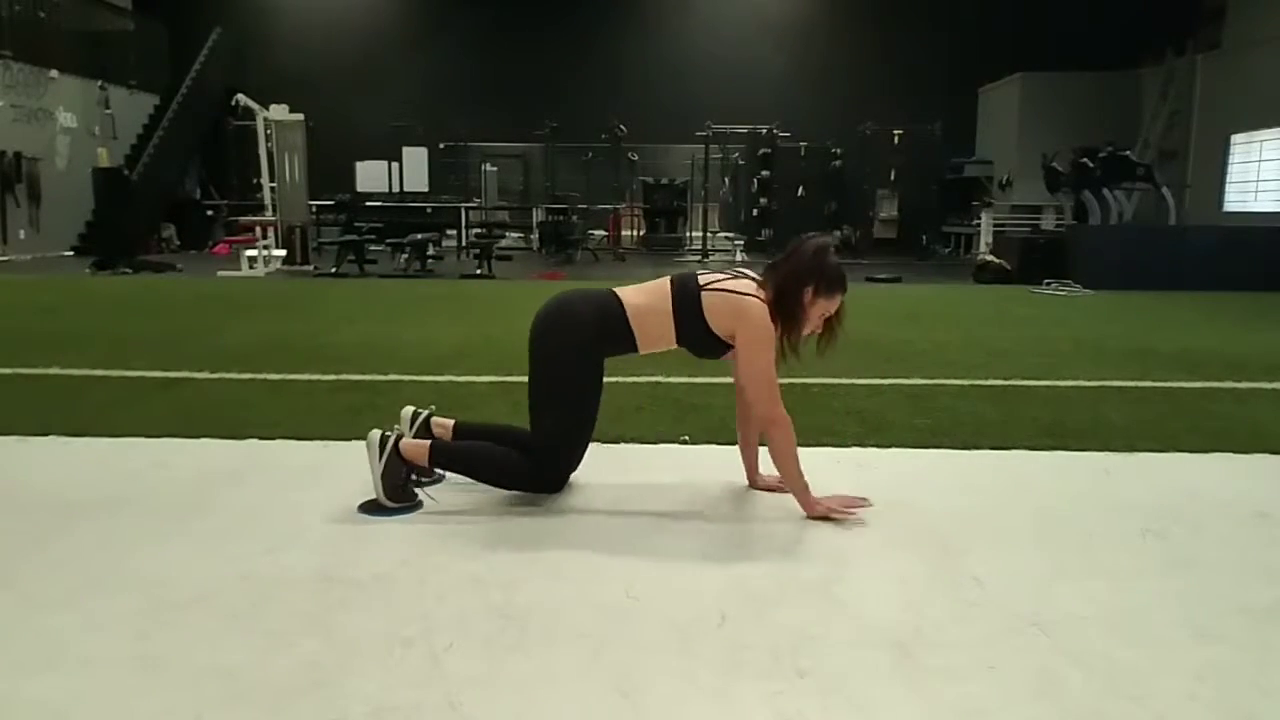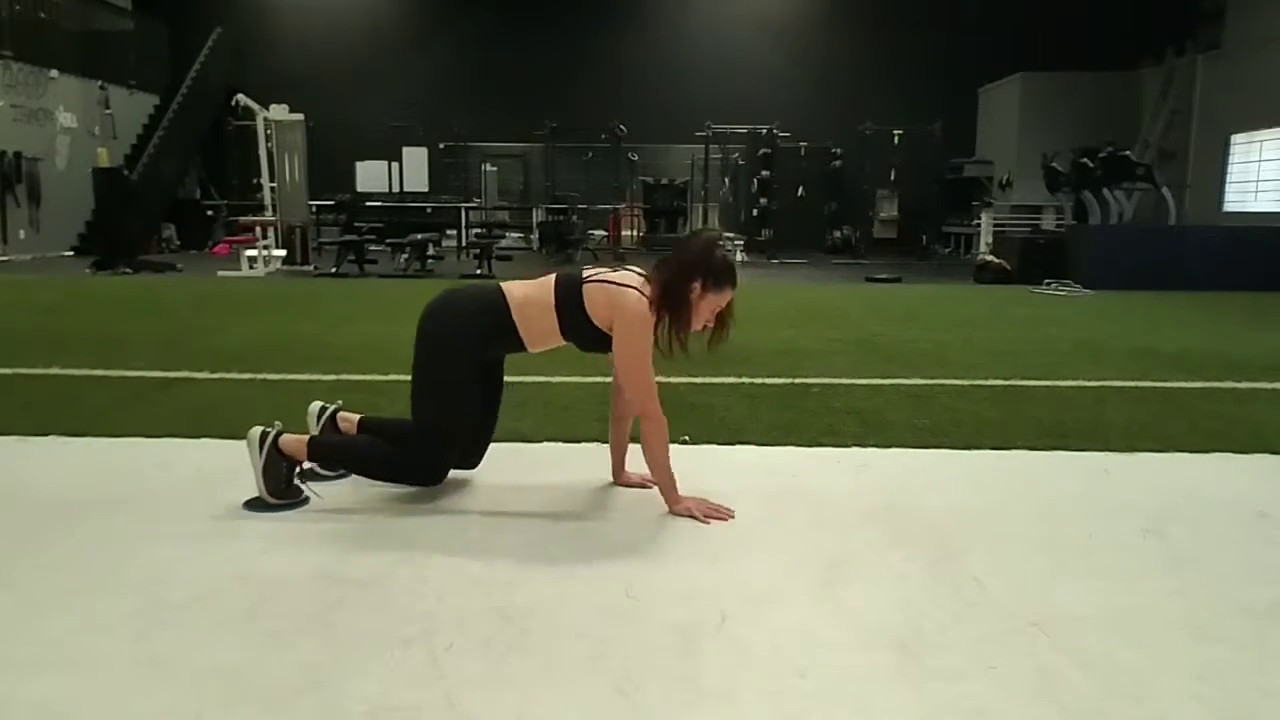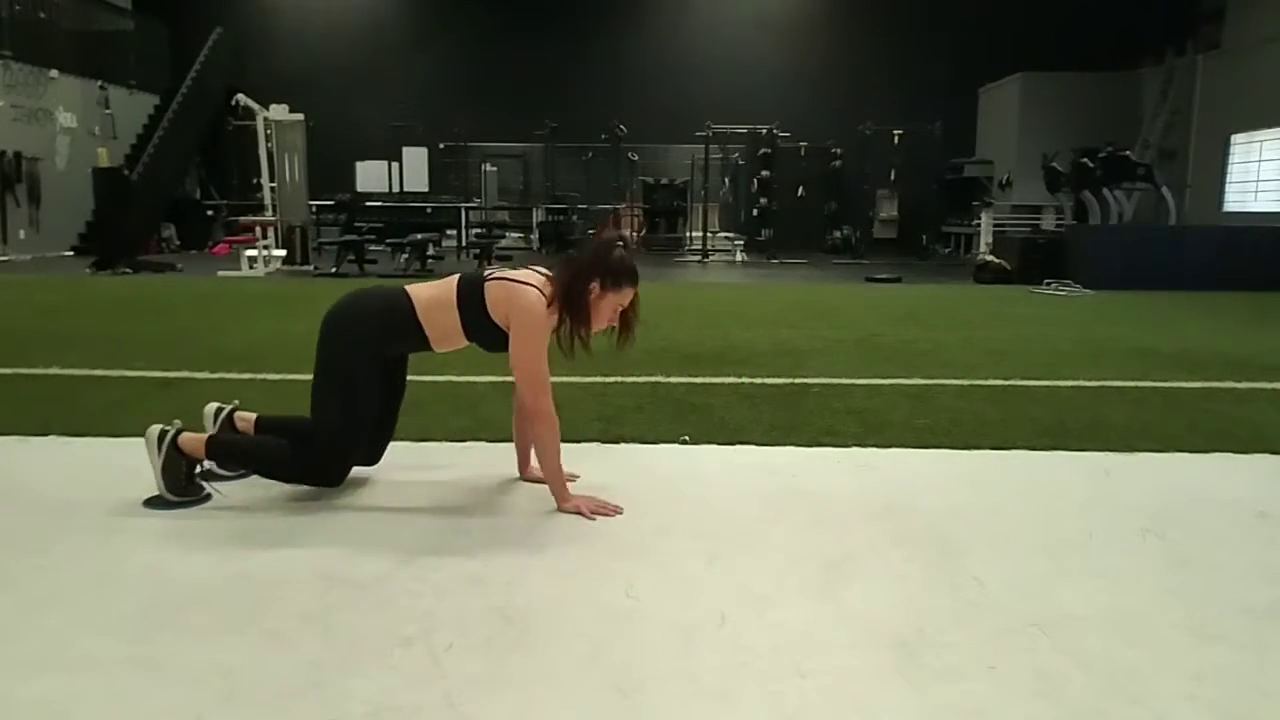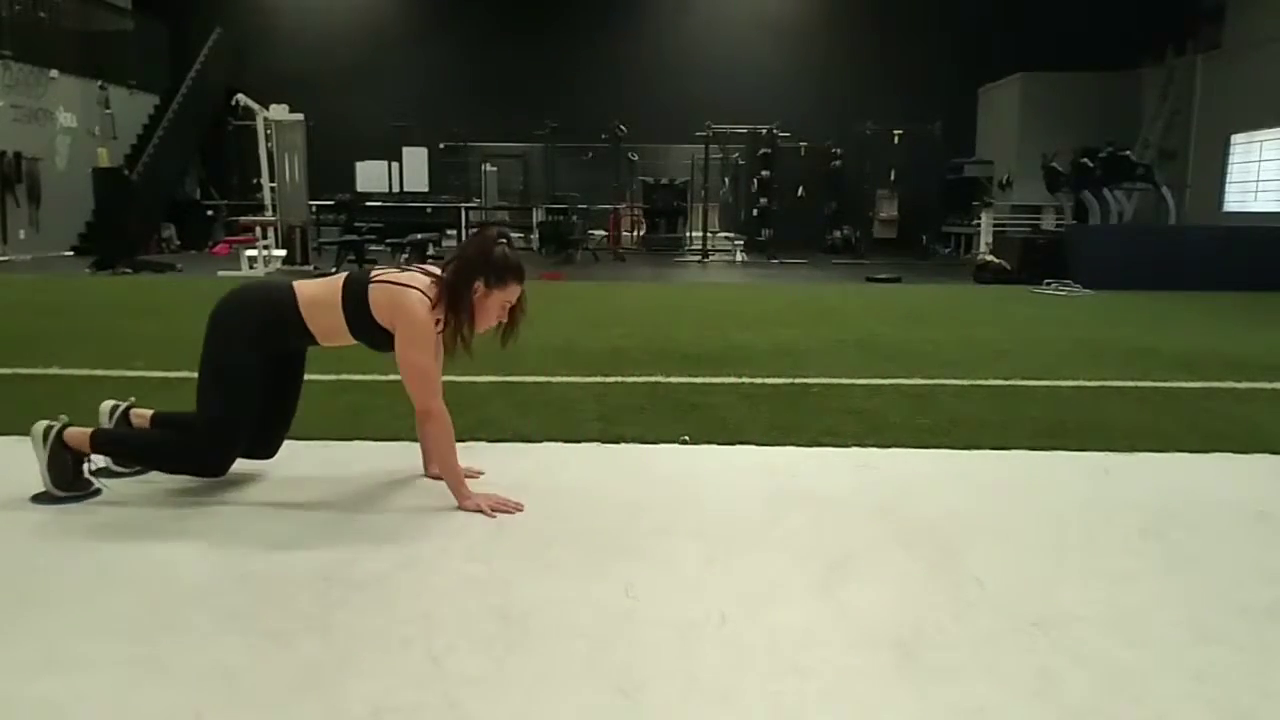
dt=0.5s
person 1, frame 1
left shoulder: (750, 292)
right shoulder: (752, 313)
left elbow: (749, 398)
right elbow: (772, 415)
left wrist: (754, 474)
right wrist: (808, 501)
left hip: (580, 322)
right hip: (572, 332)
left knee: (555, 451)
right knee: (547, 474)
left ankle: (430, 426)
right ankle: (403, 449)
person 1, frame 2
left shoulder: (644, 295)
right shoulder: (634, 305)
left elbow: (629, 394)
right elbow: (648, 409)
left wrist: (621, 470)
right wrist: (674, 498)
left hip: (476, 328)
right hip: (456, 326)
left knee: (466, 452)
right knee: (427, 465)
left ankle: (338, 422)
right ankle: (281, 445)
person 1, frame 3
left shoulder: (546, 292)
right shoulder: (531, 305)
left elbow: (528, 391)
right elbow: (537, 407)
left wrist: (527, 465)
right wrist: (563, 495)
left hip: (383, 331)
right hip: (361, 328)
left knee: (366, 448)
right knee: (327, 465)
left ankle: (237, 422)
right ankle: (182, 443)
person 1, frame 4
left shoulder: (441, 289)
right shoulder: (416, 305)
left elbow: (432, 378)
right elbow: (431, 411)
left wrist: (436, 460)
right wrist: (463, 494)
left hip: (280, 327)
right hip: (246, 322)
left knee: (261, 442)
right knee: (214, 454)
left ankle: (132, 418)
right ankle: (64, 439)
